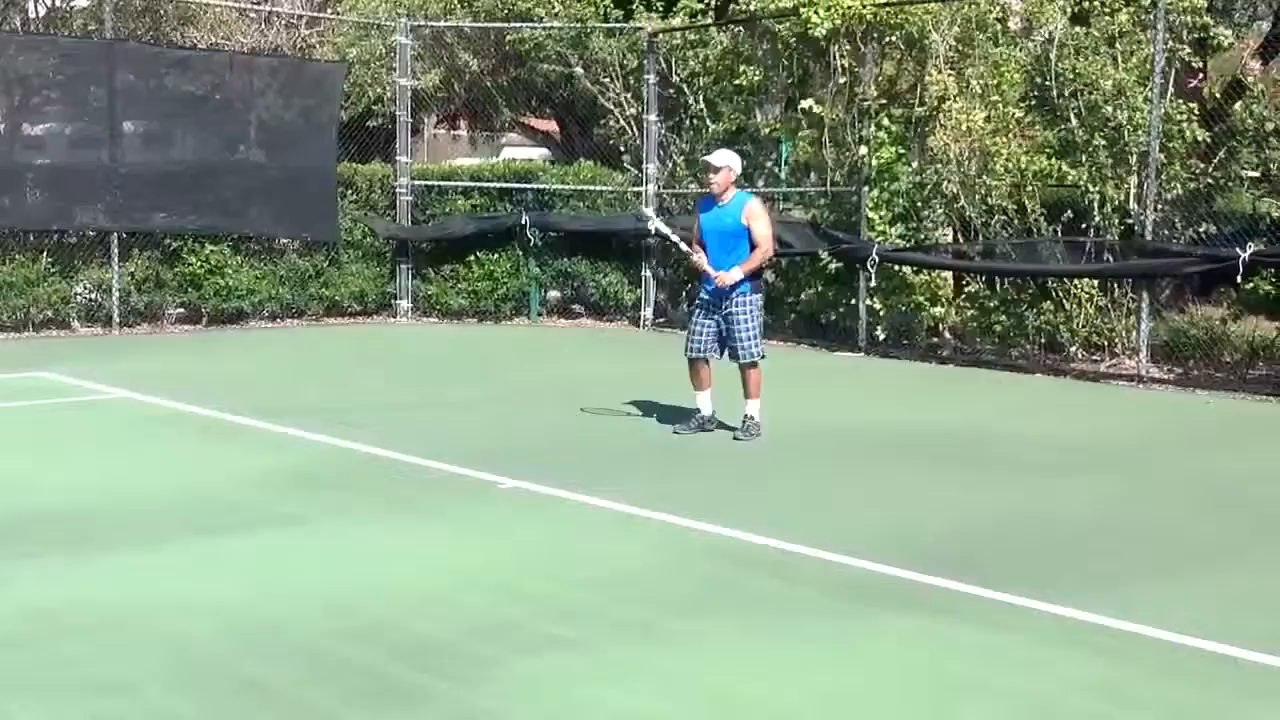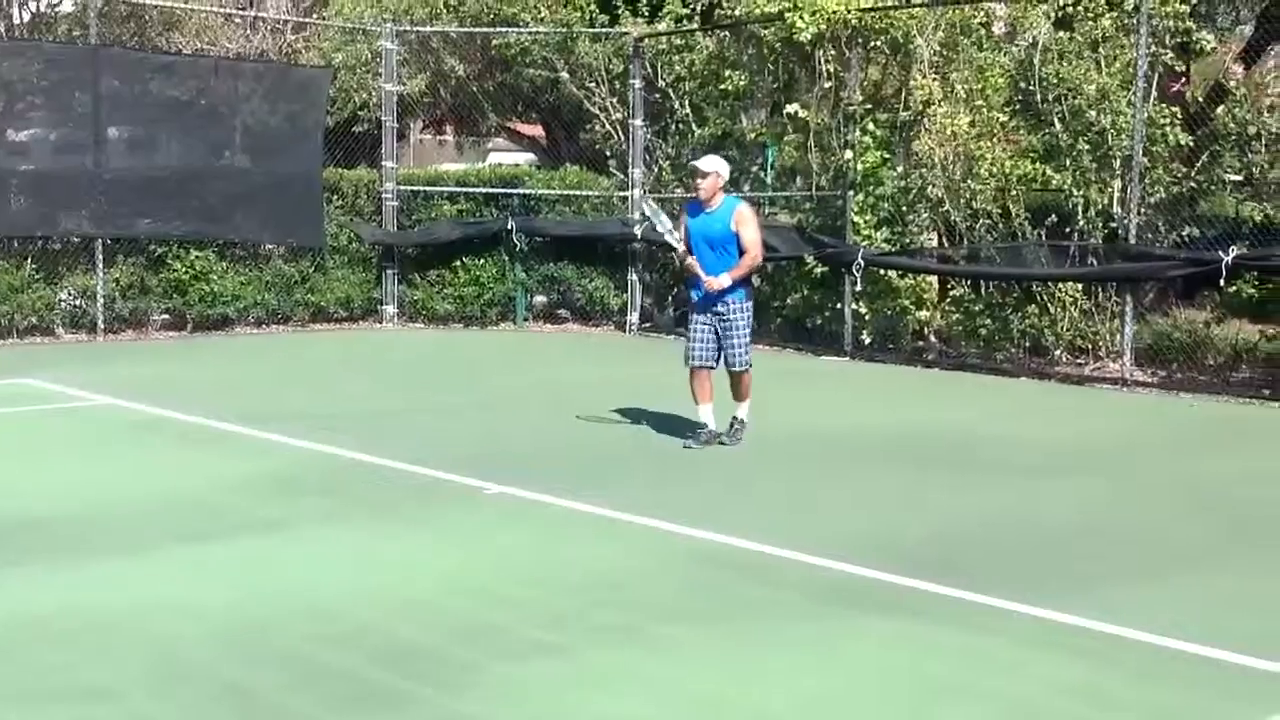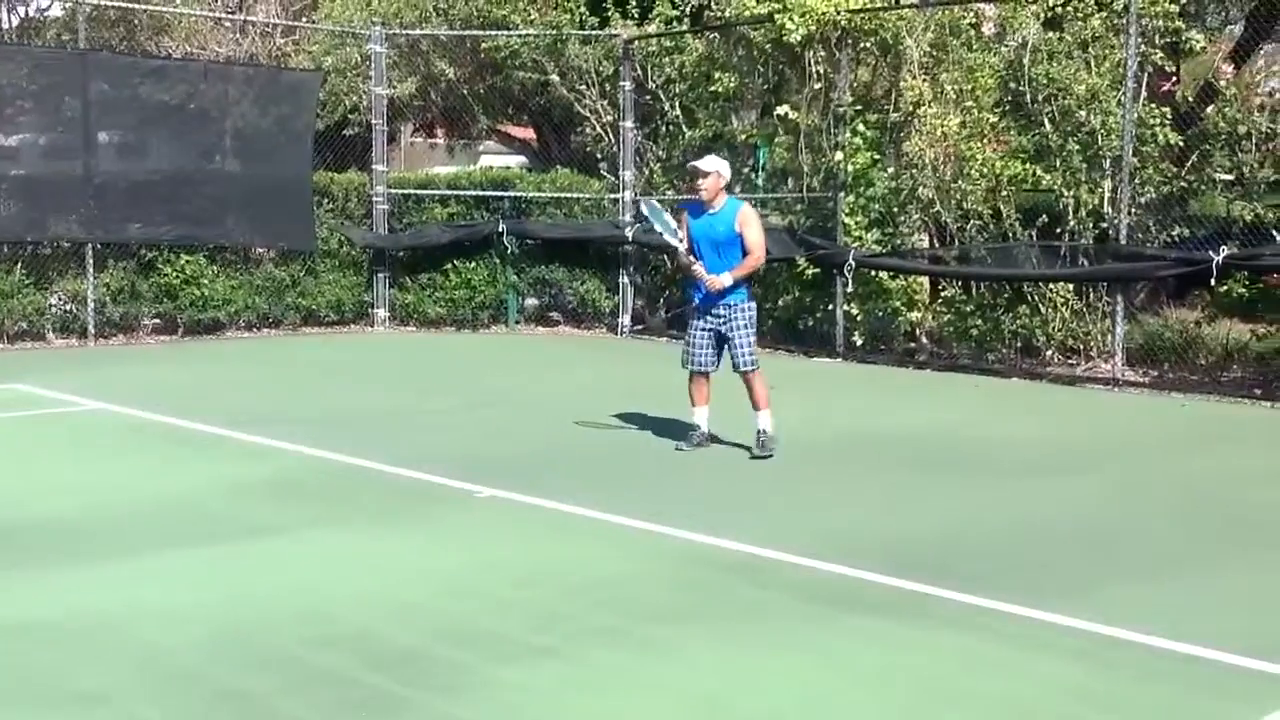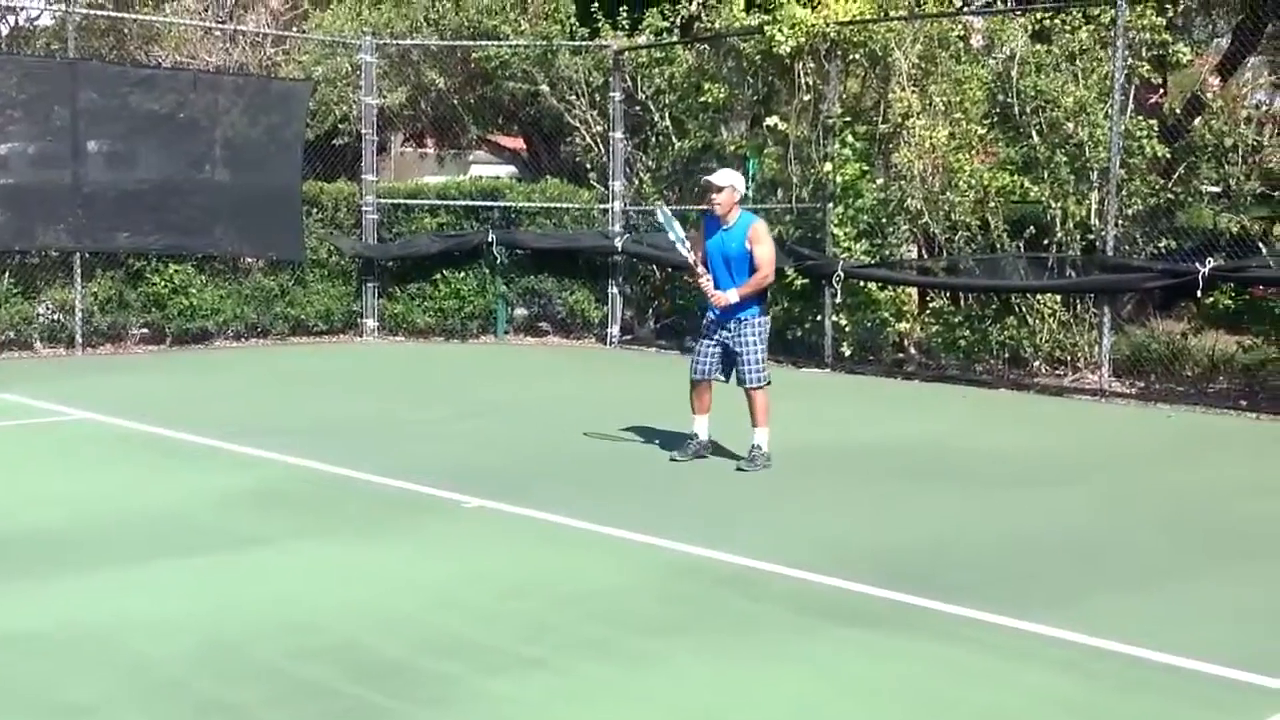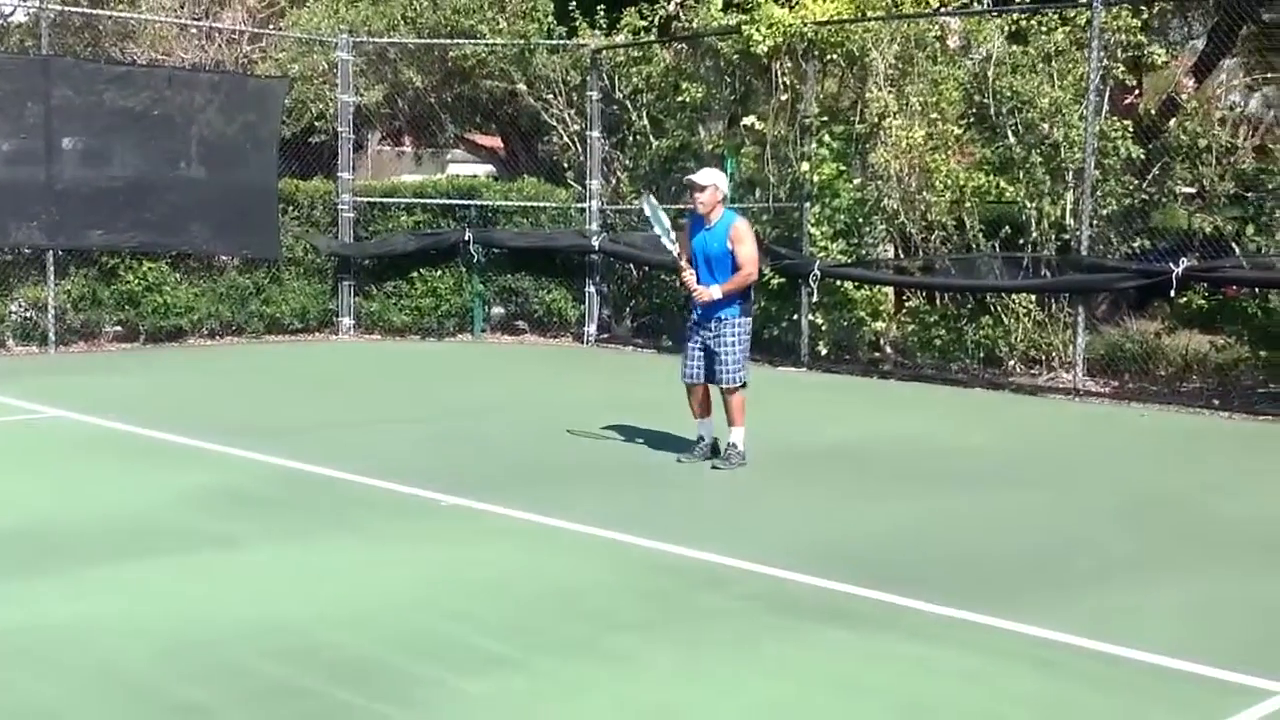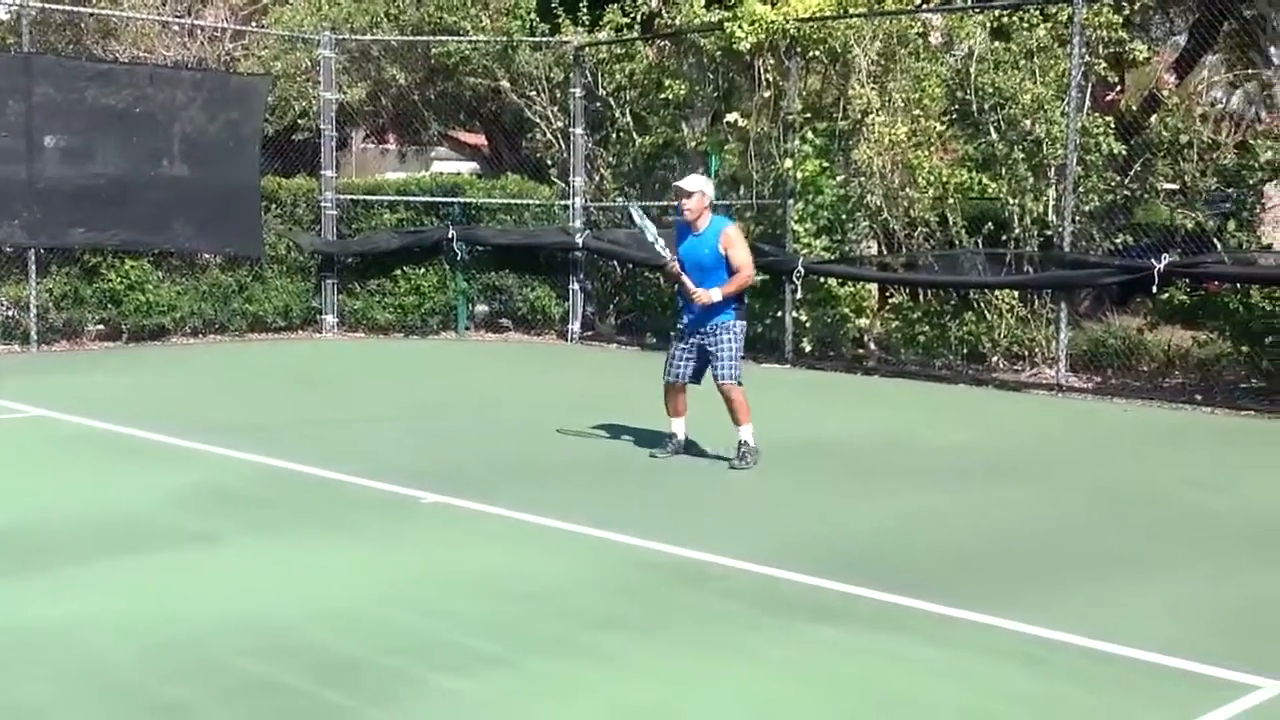
dt=0.3s
person 1, frame 1
left shoulder: (750, 206)
right shoulder: (703, 206)
left elbow: (765, 249)
left wrist: (736, 273)
right wrist: (697, 256)
left hip: (743, 293)
right hip: (709, 292)
left knee: (747, 358)
right knee: (696, 354)
left ankle: (752, 419)
right ankle: (705, 413)
person 1, frame 2
left shoulder: (739, 211)
right shoulder: (689, 211)
left elbow: (754, 255)
right elbow: (683, 249)
left wrist: (725, 279)
right wrist: (688, 262)
left hip: (735, 299)
right hip: (701, 299)
left knee: (738, 366)
right knee: (698, 364)
left ankle: (739, 419)
right ankle: (708, 427)
person 1, frame 3
left shoulder: (742, 212)
right shoulder: (689, 212)
left elbow: (757, 256)
right elbow: (682, 252)
left wrist: (726, 278)
right wrist: (691, 265)
left hip: (738, 302)
right hip: (703, 302)
left knee: (748, 367)
right knee: (697, 368)
left ankle: (766, 432)
right ankle: (700, 429)
person 1, frame 4
left shoulder: (755, 227)
right shoulder: (707, 225)
left elbow: (766, 274)
right elbow: (698, 263)
left wrist: (732, 295)
right wrist: (702, 277)
left hip: (749, 317)
right hip: (716, 316)
left knee: (753, 383)
right knee: (700, 377)
left ankle: (761, 448)
right ankle: (700, 439)
person 1, frame 5
left shoulder: (737, 226)
right shoulder: (693, 225)
left elbow: (750, 272)
right elbow: (686, 262)
left wrist: (716, 292)
right wrist: (687, 275)
left hip: (732, 317)
right hip: (701, 315)
left knee: (729, 384)
right knee: (693, 381)
left ankle: (736, 447)
right ankle: (707, 441)
person 1, frame 6
left shoulder: (727, 231)
right shoulder: (680, 231)
left elbow: (747, 274)
right elbow: (672, 268)
left wrist: (715, 294)
right wrist: (673, 272)
left hip: (725, 321)
right hip: (691, 320)
left knee: (727, 383)
right knee: (674, 382)
left ankle: (747, 444)
right ankle: (677, 437)
